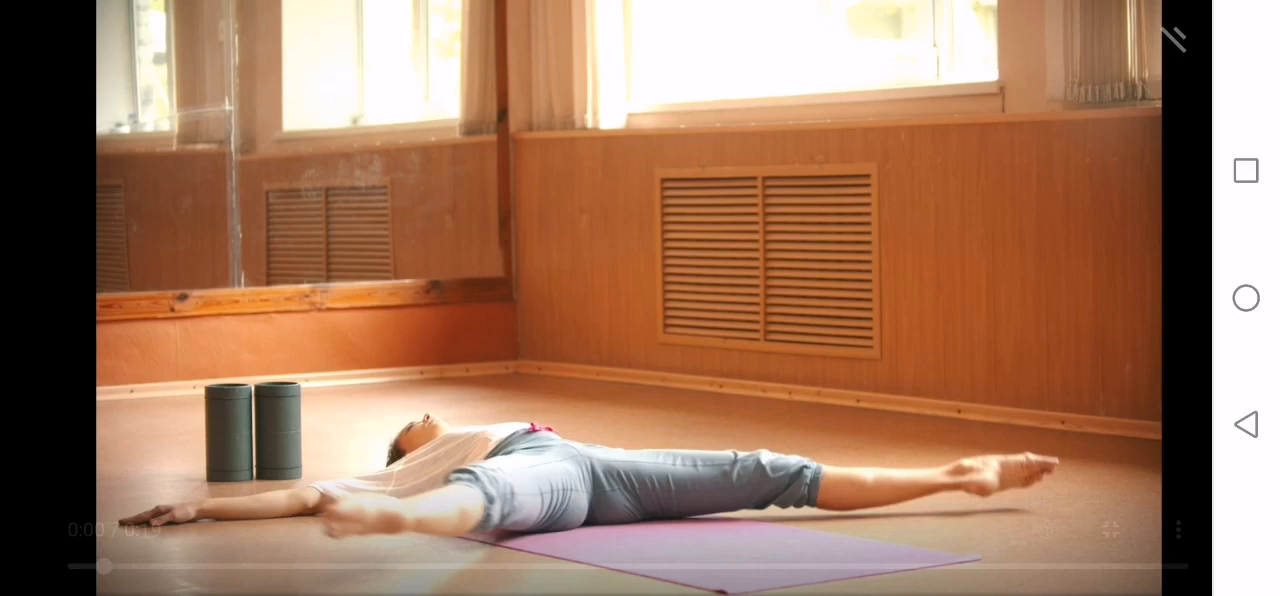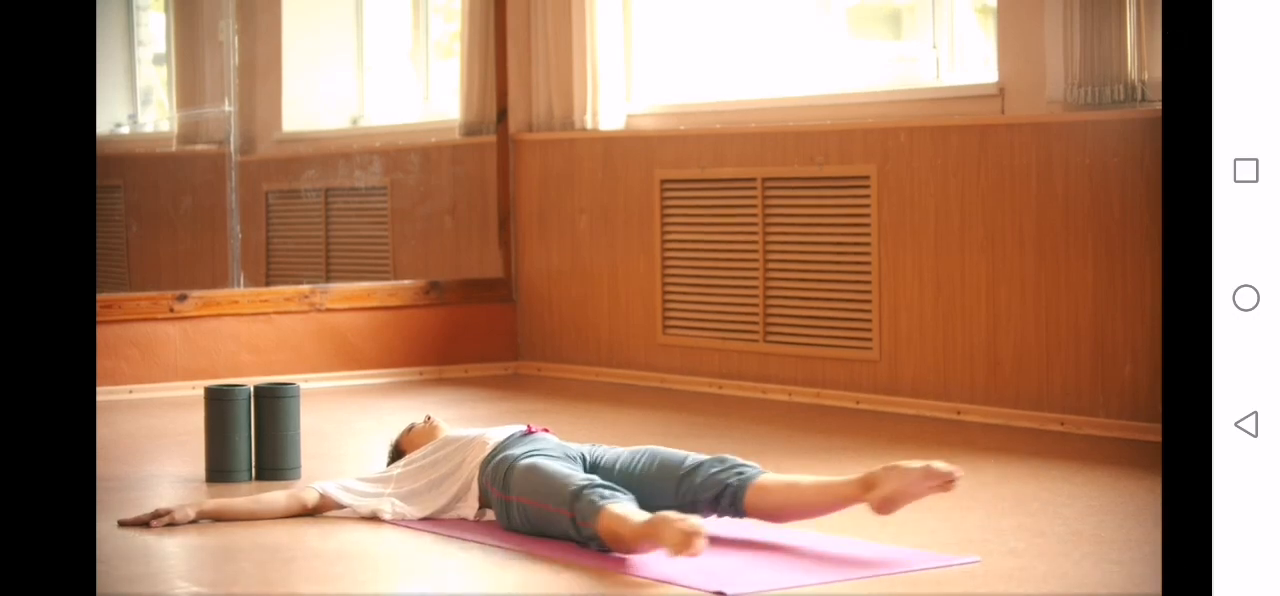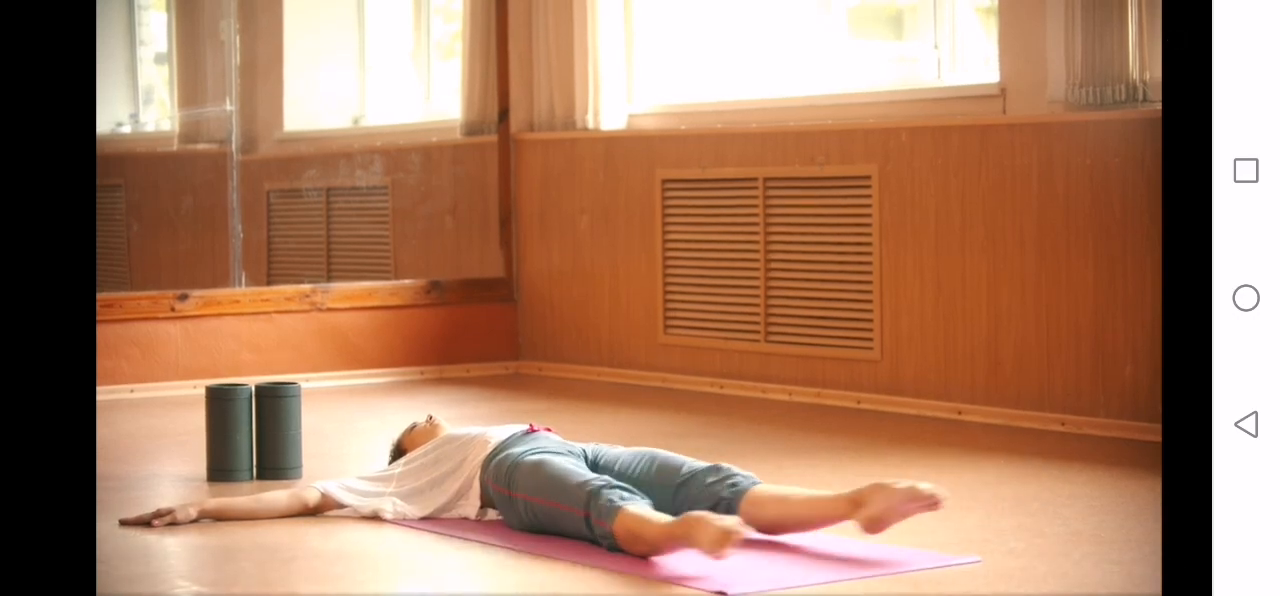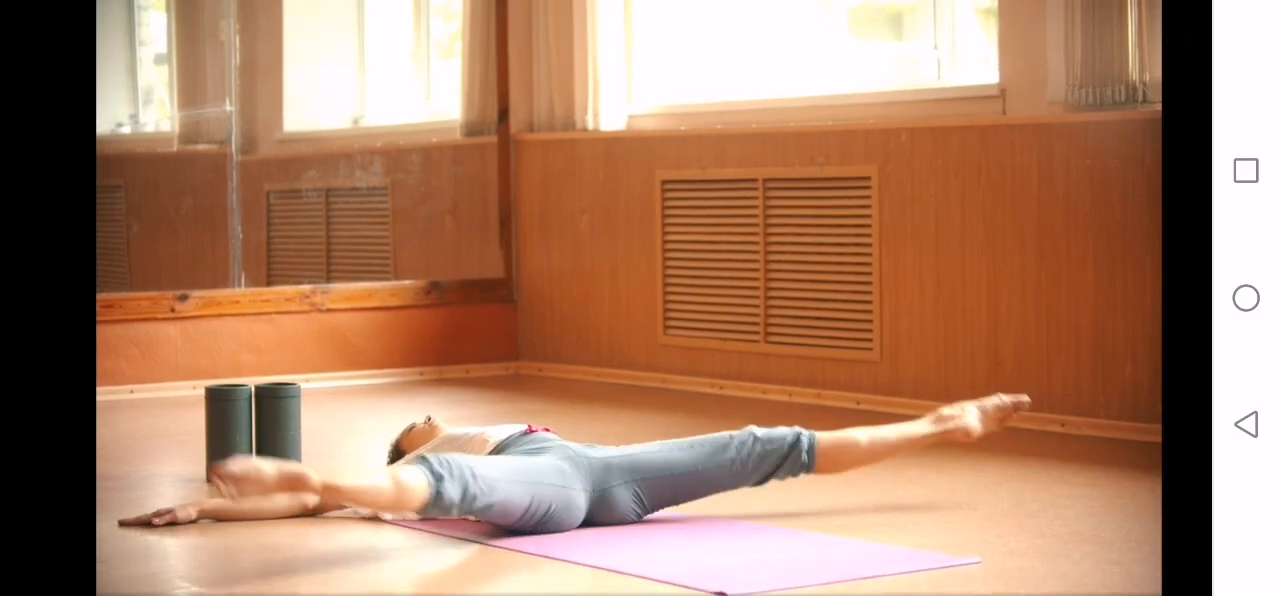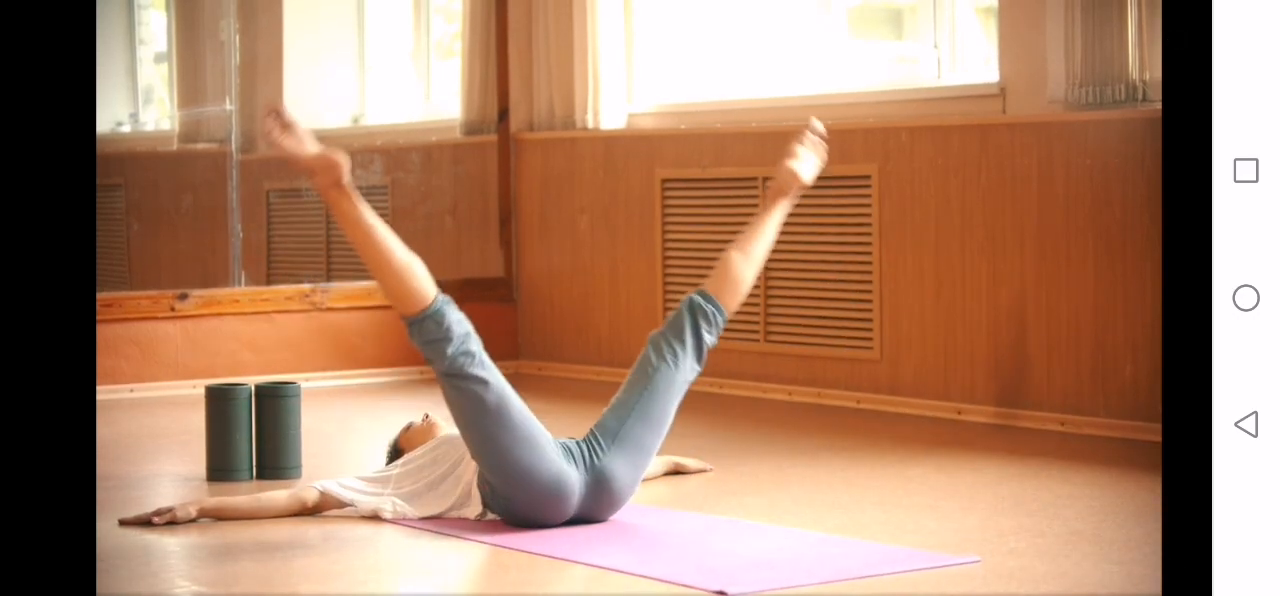
dt=1s
person 1, frame 1
left shoulder: (467, 445)
right shoulder: (391, 478)
right elbow: (299, 495)
right wrist: (199, 506)
left hip: (588, 464)
right hip: (529, 470)
left knee: (775, 474)
right knee: (485, 496)
person 1, frame 2
left shoulder: (465, 445)
right shoulder: (397, 479)
right elbow: (296, 497)
right wrist: (198, 508)
left hip: (571, 453)
right hip: (515, 473)
left knee: (719, 477)
right knee: (604, 506)
left ankle: (867, 485)
person 1, frame 3
left shoulder: (473, 439)
right shoulder: (395, 478)
right elbow: (301, 497)
right wrist: (200, 508)
left hip: (570, 453)
right hip: (517, 469)
left knee: (713, 482)
right knee: (615, 508)
left ankle: (856, 501)
person 1, frame 4
left shoulder: (461, 452)
right shoulder: (415, 468)
right elbow: (307, 503)
right wrist: (206, 507)
left hip: (584, 467)
right hip: (547, 482)
left knee: (775, 447)
person 1, frame 5
left shoulder: (476, 453)
right shoulder: (405, 477)
right elbow: (299, 497)
left wrist: (656, 454)
right wrist: (199, 508)
left hip: (592, 479)
right hip: (538, 490)
left knee: (694, 324)
right knee: (445, 334)
